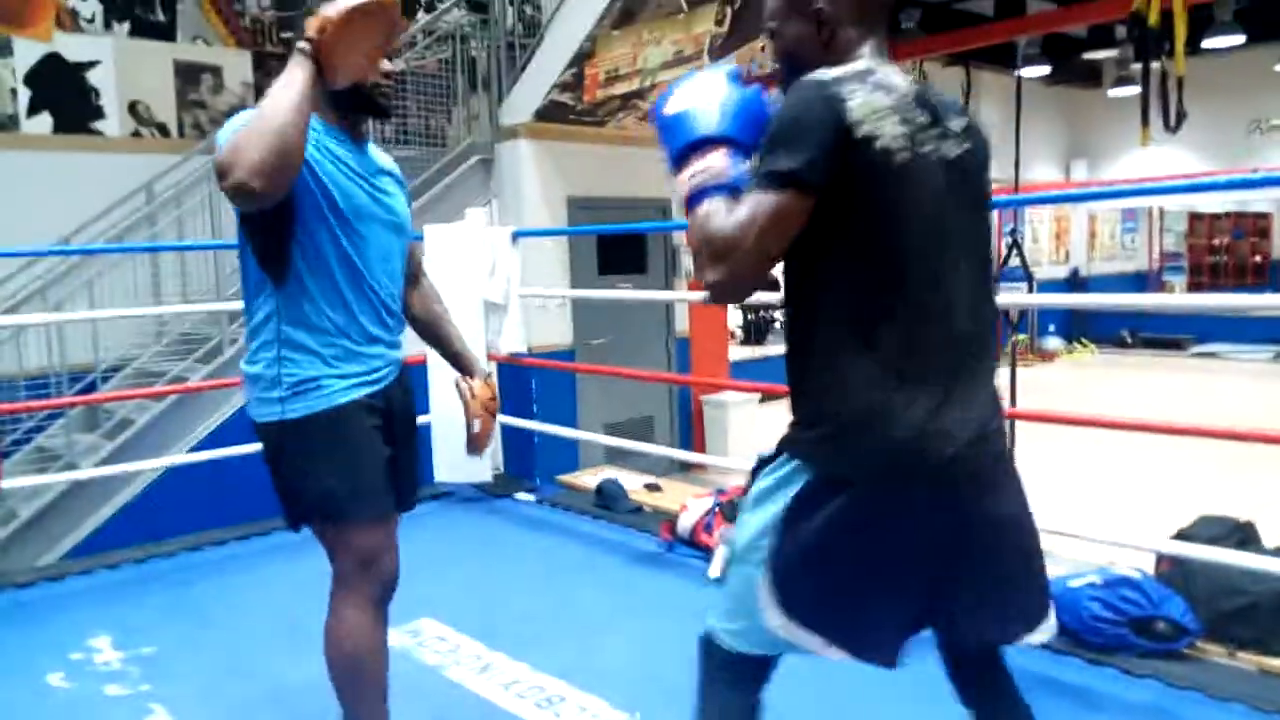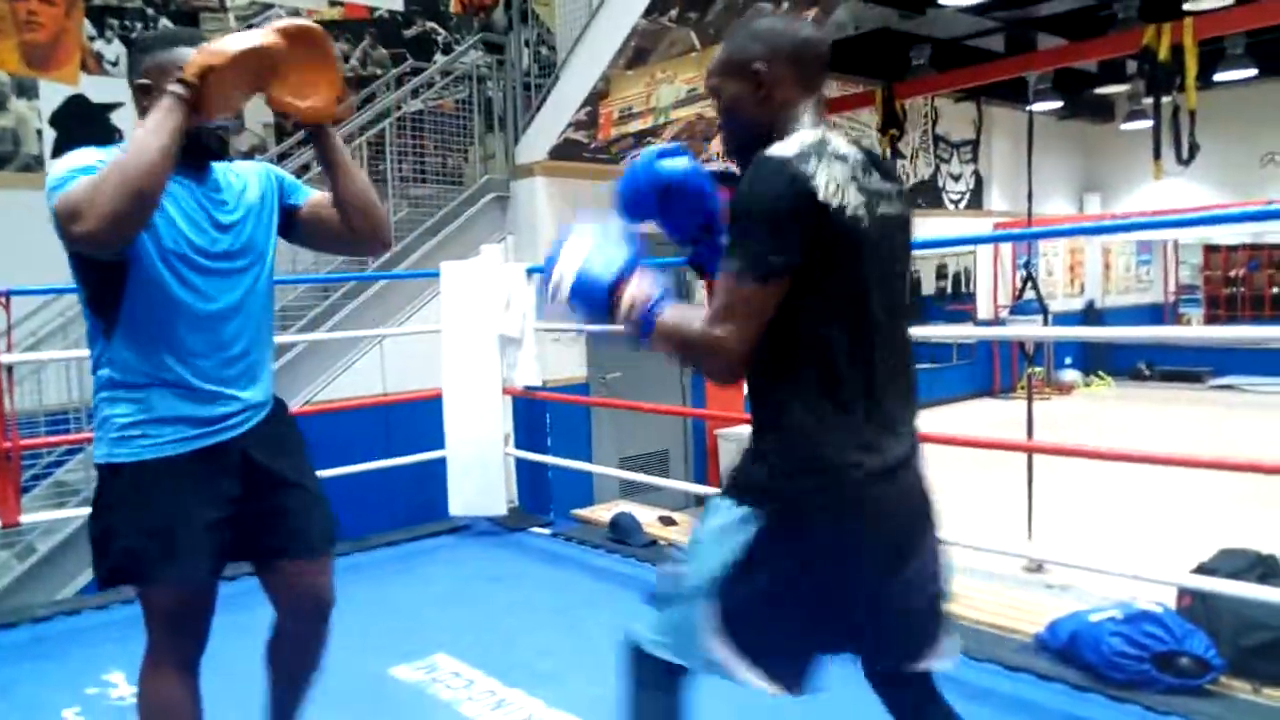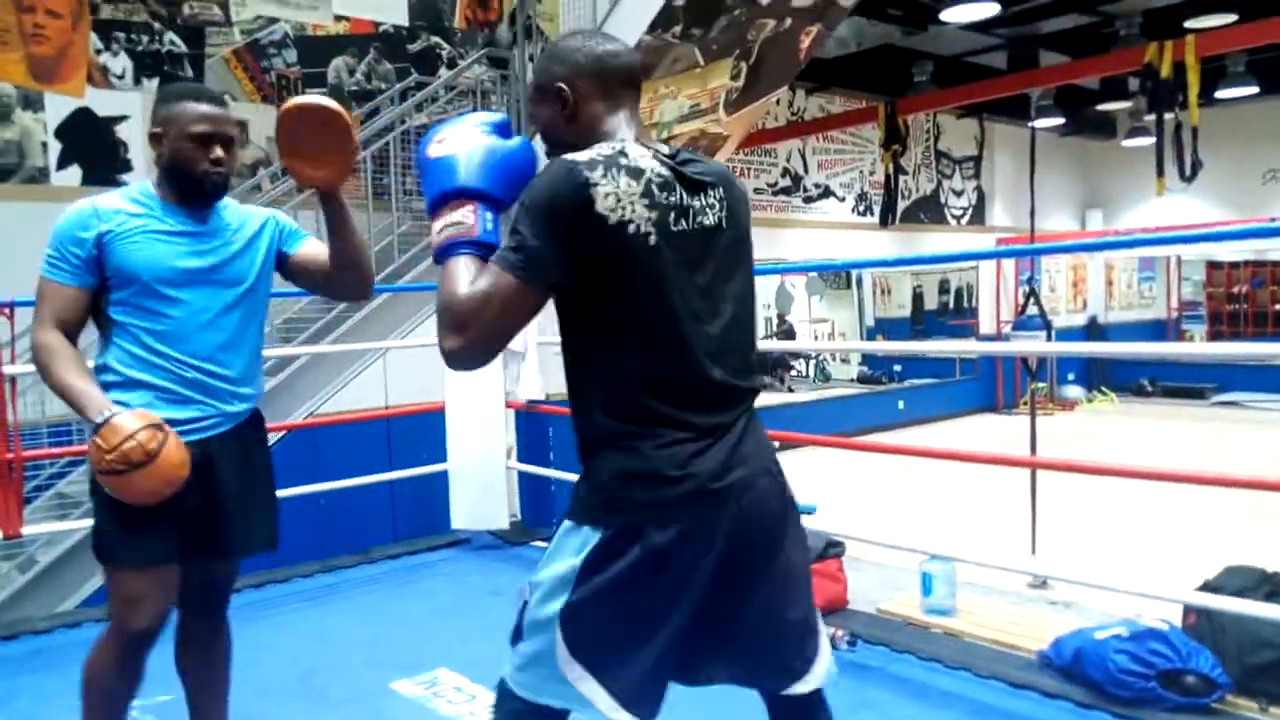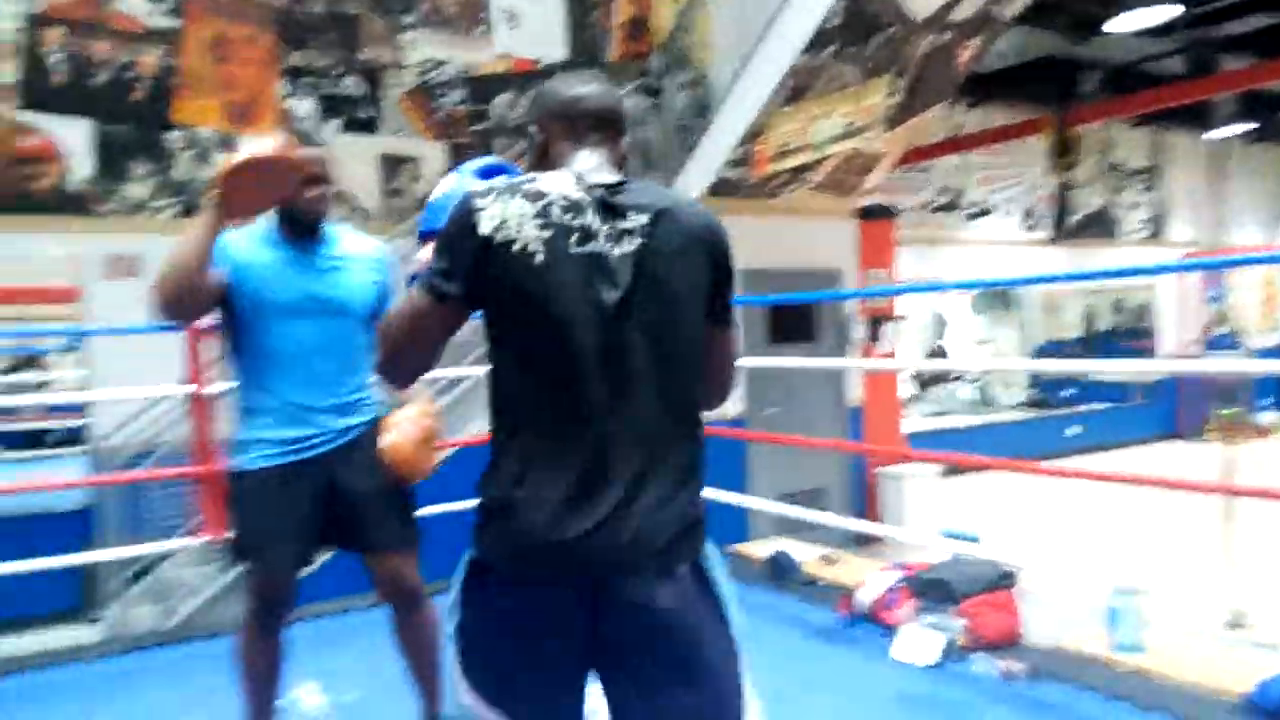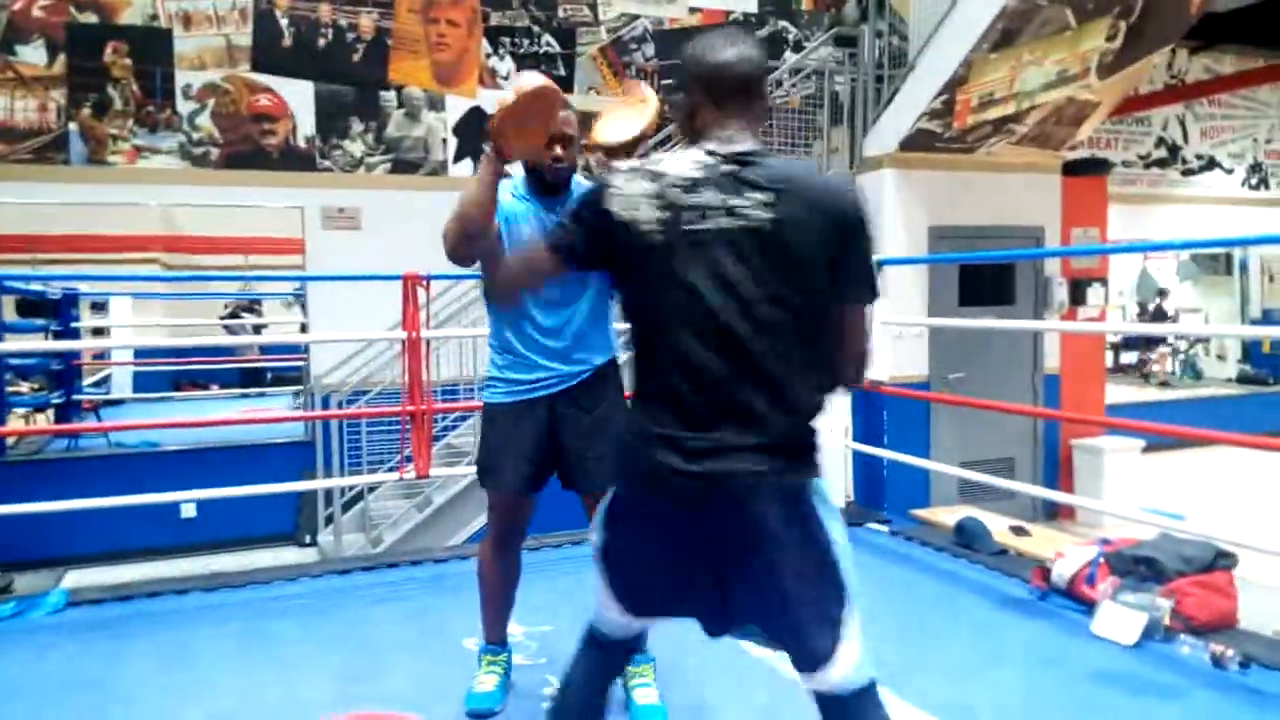
dt=1s
person 1, frame 1
left shoulder: (822, 103)
right shoulder: (957, 126)
left elbow: (728, 270)
left wrist: (703, 156)
left hip: (851, 452)
right hip: (967, 445)
left knee: (733, 657)
right knee: (975, 654)
person 1, frame 2
left shoulder: (777, 176)
right shoulder: (875, 177)
left elbow: (724, 352)
left wrist: (626, 285)
right wrist: (709, 241)
left hip: (798, 484)
right hip: (889, 479)
left knee: (657, 655)
person 1, frame 3
left shoulder: (573, 186)
right shoulder: (722, 185)
left elbow: (466, 340)
left wrist: (458, 216)
left hip: (642, 505)
right hip: (752, 487)
person 1, frame 4
left shoulder: (490, 215)
right shoulder: (696, 228)
left elbow: (397, 363)
right elbow: (713, 389)
left wrist: (441, 253)
left hip: (528, 544)
right hip: (660, 541)
person 1, frame 5
left shoulder: (624, 192)
right shoulder: (830, 201)
left elbow: (504, 282)
right elbow: (849, 364)
left hip: (654, 477)
right hip: (772, 481)
left knee: (607, 644)
person 2, frame 1
left shoulder: (383, 166)
right shoulder: (270, 130)
right elbow: (251, 180)
left wrist: (470, 367)
right wrist: (309, 58)
left hip: (384, 385)
right hip: (312, 394)
left knee: (368, 571)
right knee: (368, 576)
person 2, frame 2
left shoulder: (260, 183)
right shoulder: (88, 169)
left elbow: (370, 238)
right elbow: (98, 227)
left wrist: (320, 127)
right wrist: (179, 100)
left hip: (259, 428)
right hip: (157, 448)
left knee: (311, 601)
right knee: (178, 638)
person 2, frame 3
left shoulder: (263, 227)
right shoulder: (95, 221)
left elbow: (355, 286)
right elbow: (50, 335)
left wrist: (330, 193)
right wrist: (104, 415)
left hip: (234, 439)
left knee: (209, 605)
right knee: (138, 620)
person 2, frame 4
left shoulder: (369, 256)
right shoulder: (239, 251)
right elbow: (174, 305)
right wrist: (215, 213)
left hip: (359, 445)
right hip: (272, 455)
left knee: (406, 587)
right knee: (268, 603)
person 2, frame 5
right shoulder: (499, 200)
right elbow: (459, 248)
right wrist: (494, 156)
left hip: (591, 383)
right hip: (515, 390)
right knee: (505, 526)
left ankle: (637, 658)
right ankle: (494, 652)
